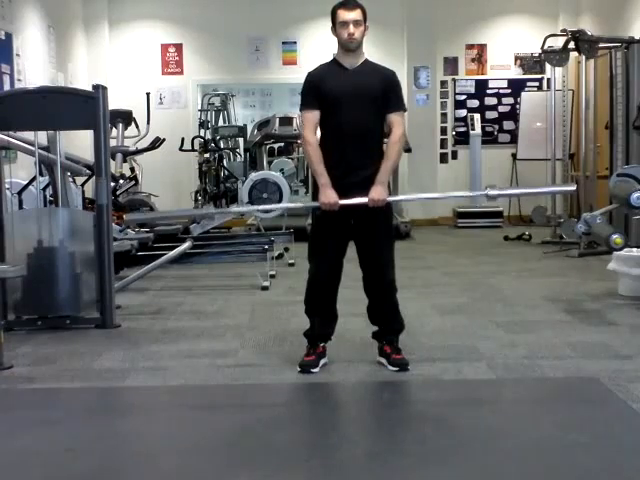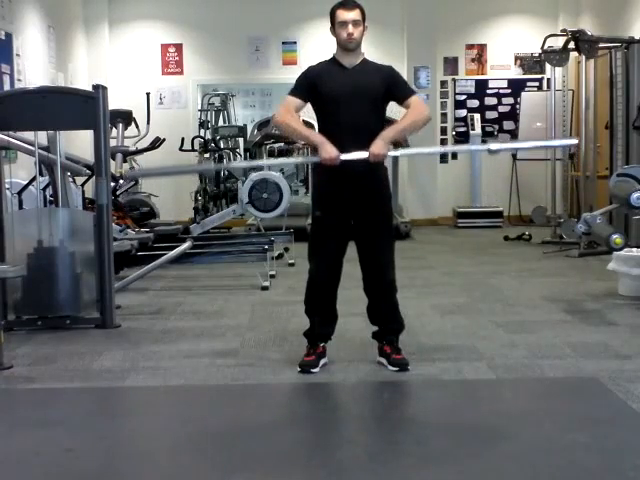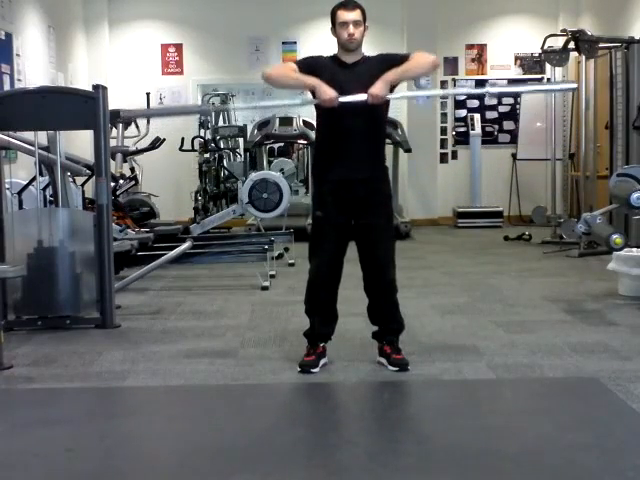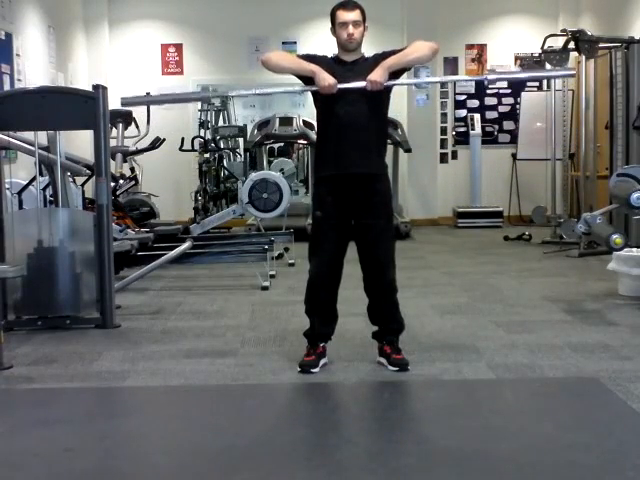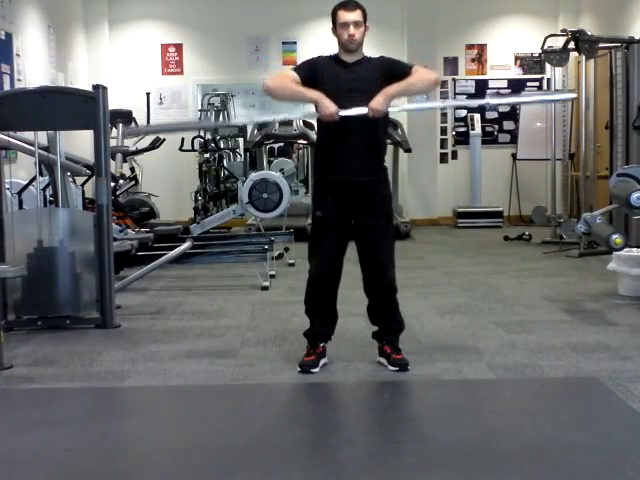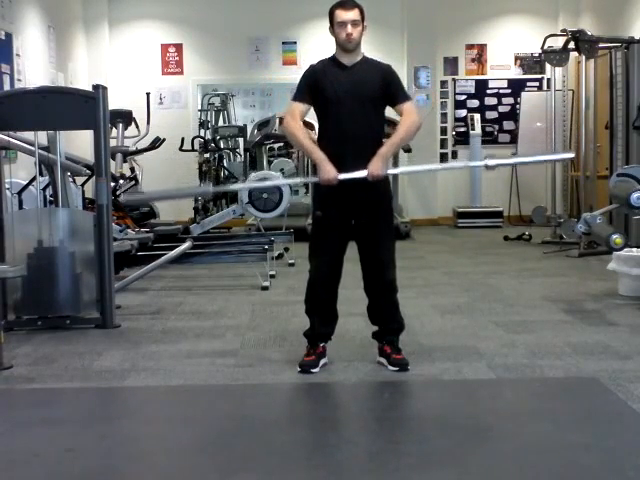
dt=0.5s
person 1, frame 1
left shoulder: (385, 77)
right shoulder: (317, 78)
left elbow: (397, 133)
right elbow: (309, 135)
left wrist: (381, 183)
right wrist: (324, 186)
left hip: (374, 190)
right hip: (330, 191)
left knee: (381, 272)
right knee: (322, 272)
left ankle: (388, 342)
right ankle: (317, 343)
person 1, frame 2
left shoulder: (383, 74)
right shoulder: (317, 74)
left elbow: (421, 112)
right elbow: (282, 117)
left wrist: (389, 137)
right wrist: (318, 143)
left hip: (373, 187)
right hip: (329, 188)
left knee: (380, 270)
right knee: (322, 270)
left ankle: (388, 342)
right ankle: (317, 343)
person 1, frame 3
left shoulder: (382, 63)
right shoulder: (318, 65)
left elbow: (430, 61)
right elbow: (271, 73)
left wrist: (388, 79)
right wrist: (314, 83)
left hip: (373, 183)
right hip: (330, 185)
left knee: (381, 268)
right knee: (323, 269)
left ankle: (388, 342)
right ankle: (317, 343)
person 1, frame 4
left shoulder: (382, 62)
right shoulder: (319, 64)
left elbow: (429, 47)
right elbow: (270, 58)
left wrist: (386, 66)
right wrist: (314, 71)
left hip: (373, 182)
right hip: (330, 183)
left knee: (381, 269)
right knee: (323, 269)
left ankle: (389, 342)
right ankle: (318, 342)
person 1, frame 5
left shoulder: (383, 67)
right shoulder: (319, 67)
left elbow: (431, 78)
right elbow: (272, 84)
left wrist: (389, 93)
right wrist: (315, 96)
left hip: (372, 184)
right hip: (329, 185)
left knee: (380, 268)
right knee: (322, 269)
left ankle: (388, 342)
right ankle: (317, 343)
person 1, frame 6
left shoulder: (382, 72)
right shoulder: (317, 73)
left elbow: (412, 117)
right elbow: (290, 121)
left wrist: (384, 155)
right wrist: (320, 159)
left hip: (374, 186)
right hip: (329, 186)
left knee: (381, 269)
right knee: (323, 270)
left ankle: (388, 342)
right ankle: (317, 343)
